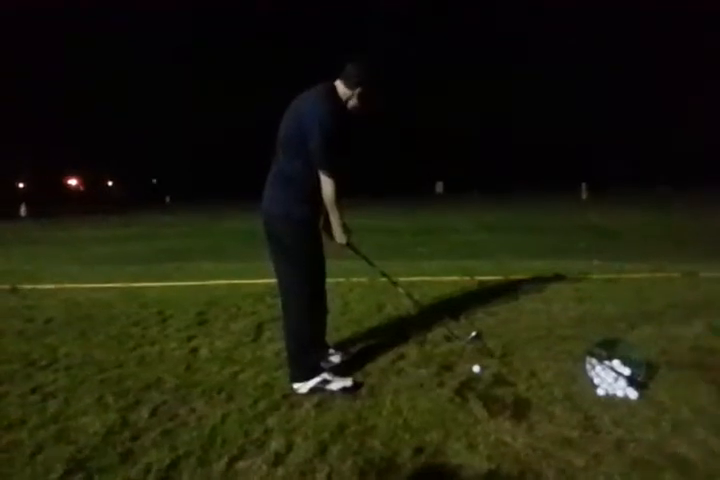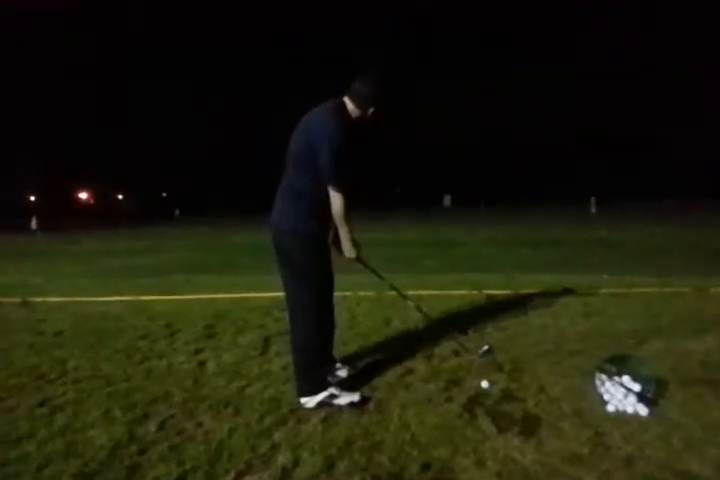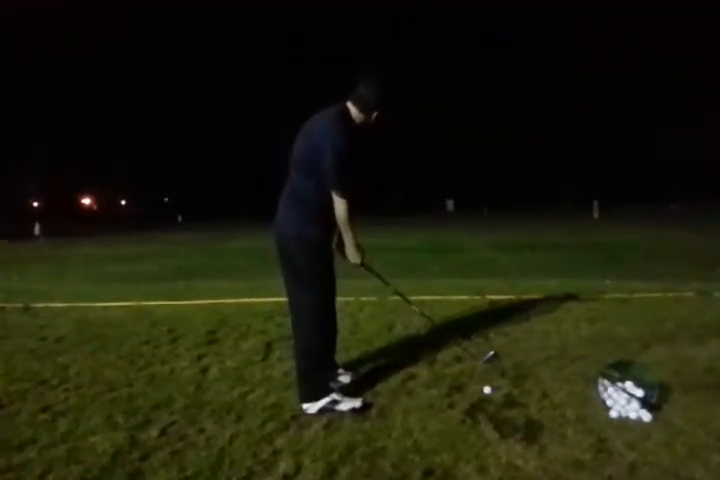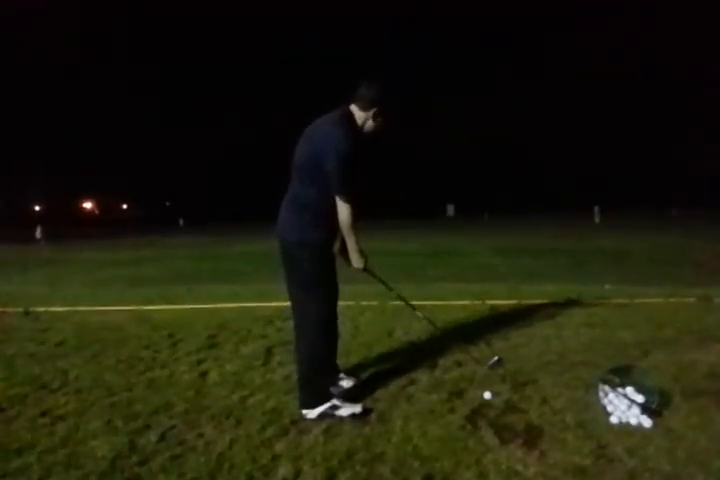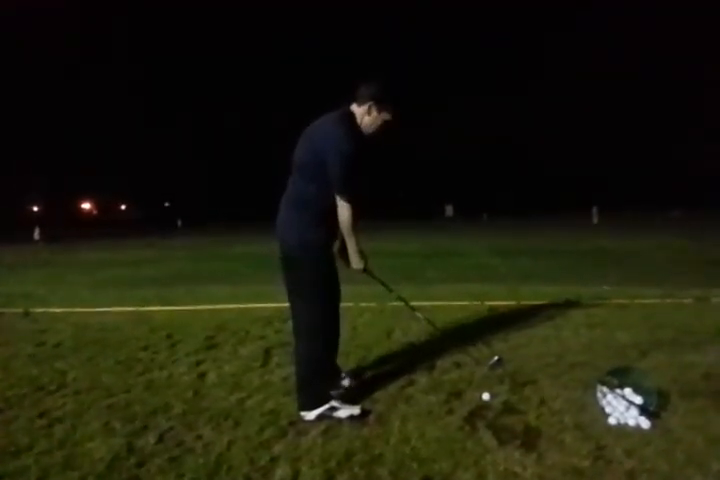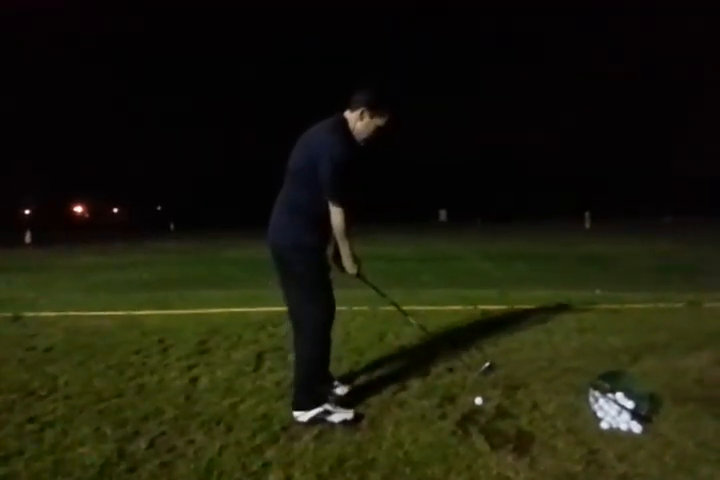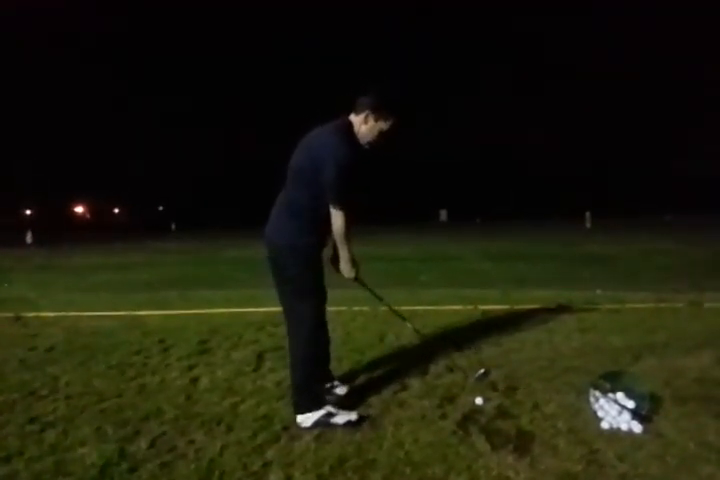
dt=0.7s
person 1, frame 1
left shoulder: (319, 101)
right shoulder: (323, 110)
right elbow: (326, 174)
left wrist: (326, 216)
right wrist: (337, 223)
left hip: (291, 205)
right hip: (289, 210)
left knee: (311, 283)
right knee: (300, 288)
left ankle: (315, 349)
right ankle: (307, 373)
person 1, frame 2
left shoulder: (329, 117)
right shoulder: (332, 127)
right elbow: (335, 189)
left wrist: (333, 229)
right wrist: (346, 237)
left hip: (299, 218)
right hip: (298, 224)
left knee: (319, 297)
right knee: (308, 303)
left ankle: (322, 362)
right ankle: (314, 387)
person 1, frame 3
left shoulder: (331, 122)
right shoulder: (335, 132)
right elbow: (338, 196)
left wrist: (337, 234)
right wrist: (350, 243)
left hip: (304, 224)
right hip: (301, 229)
left knee: (322, 302)
right knee: (311, 308)
left ankle: (324, 367)
right ankle: (316, 394)
person 1, frame 4
left shoulder: (335, 126)
right shoulder: (340, 136)
right elbow: (342, 201)
left wrist: (340, 240)
right wrist: (353, 249)
left hip: (305, 227)
right hip: (305, 233)
left knee: (323, 306)
right knee: (314, 312)
left ankle: (326, 372)
right ankle: (316, 399)
person 1, frame 5
left shoulder: (333, 127)
right shoulder: (341, 135)
right elbow: (343, 201)
left wrist: (343, 243)
right wrist: (353, 249)
left hip: (304, 229)
right hip: (304, 235)
left knee: (326, 307)
right knee: (312, 315)
left ankle: (327, 374)
right ankle: (314, 401)
person 1, frame 6
left shoulder: (329, 135)
right shoulder: (333, 142)
right elbow: (335, 206)
left wrist: (338, 248)
right wrist: (346, 253)
left hip: (296, 234)
right hip: (297, 238)
left knee: (316, 311)
right knee: (315, 314)
left ankle: (319, 381)
right ankle: (309, 403)
person 1, frame 7
left shoulder: (332, 137)
right shoulder: (338, 145)
right elbow: (336, 209)
left wrist: (339, 252)
right wrist: (345, 257)
left hip: (295, 235)
right hip: (292, 239)
left knee: (314, 312)
right knee: (305, 318)
left ankle: (320, 379)
right ankle: (310, 407)
